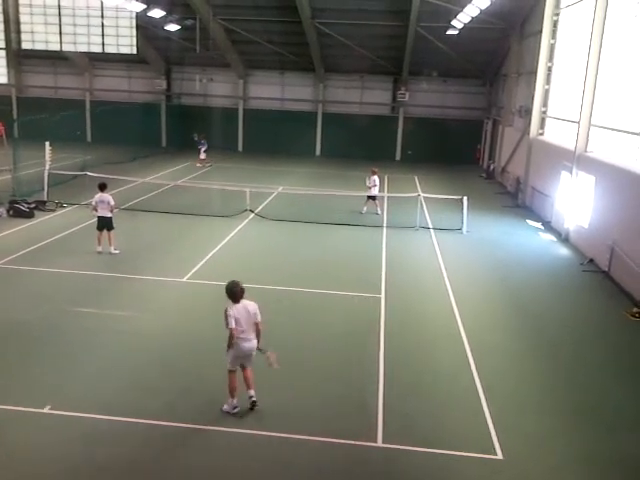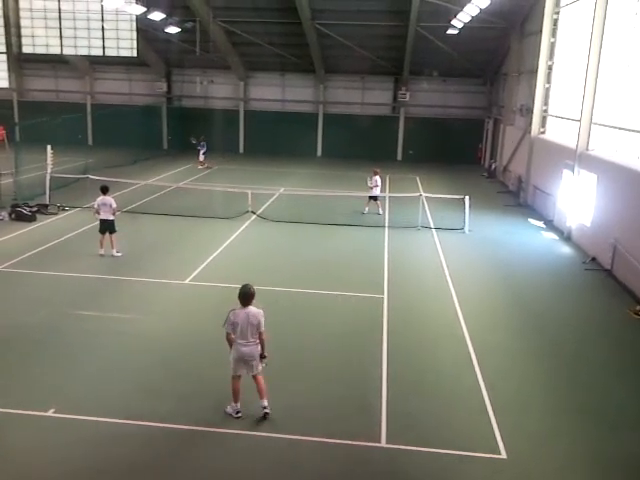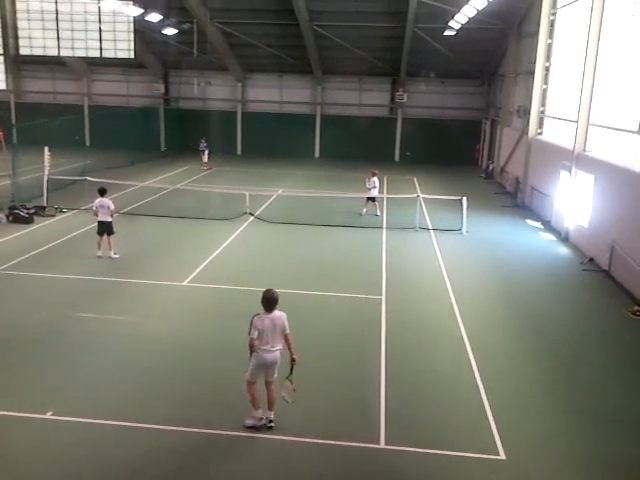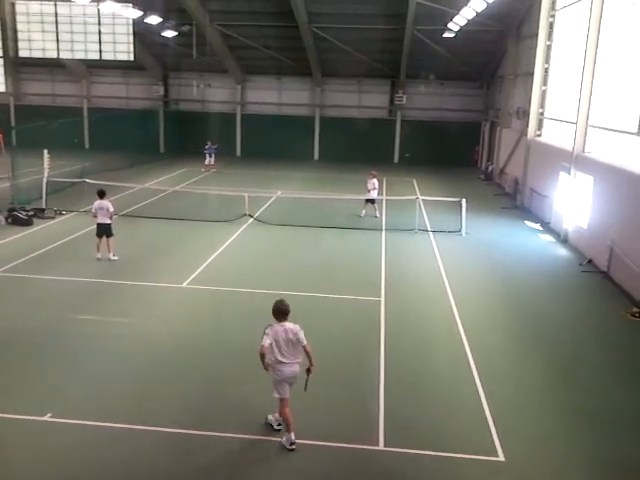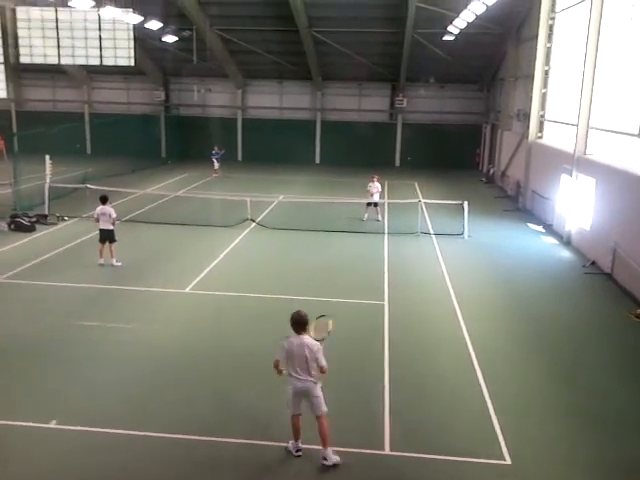
dt=0.5s
person 1, frame 1
left shoulder: (230, 310)
right shoulder: (253, 305)
left elbow: (232, 333)
right elbow: (258, 327)
left wrist: (229, 345)
right wrist: (257, 342)
left hip: (238, 345)
right hip: (252, 343)
left knee: (232, 372)
right knee: (246, 367)
left ankle: (232, 404)
right ankle: (251, 395)
person 1, frame 2
left shoulder: (233, 314)
right shoulder: (258, 313)
left elbow: (228, 337)
right elbow: (261, 337)
left wrist: (232, 348)
right wrist: (263, 351)
left hip: (238, 350)
right hip: (253, 350)
left knee: (236, 378)
right knee: (258, 376)
left ankle: (236, 408)
right ankle: (264, 405)
person 1, frame 3
left shoulder: (258, 319)
right shoulder: (282, 317)
left elbow: (252, 342)
right elbow: (287, 337)
left wrist: (252, 353)
right wrist: (292, 354)
left hip: (260, 355)
right hip: (275, 355)
left knee: (251, 384)
right knee: (270, 384)
left ankle: (257, 416)
right ankle: (270, 417)
person 1, frame 4
left shoulder: (270, 330)
right shoulder: (296, 328)
left elbow: (262, 351)
right elbow: (307, 350)
left wrist: (264, 363)
right wrist: (311, 364)
left hip: (279, 370)
right hip: (295, 368)
left knee: (284, 403)
right knee: (286, 398)
left ankle: (290, 439)
right ankle: (278, 419)
person 1, frame 5
left shoulder: (287, 343)
right shoulder: (315, 345)
left elbow: (276, 364)
right elbow: (323, 370)
left wrist: (279, 370)
right wrist: (317, 366)
left hip: (294, 384)
right hip: (311, 384)
left knee: (295, 416)
right knee: (321, 418)
left ankle: (296, 446)
right ankle: (327, 455)
